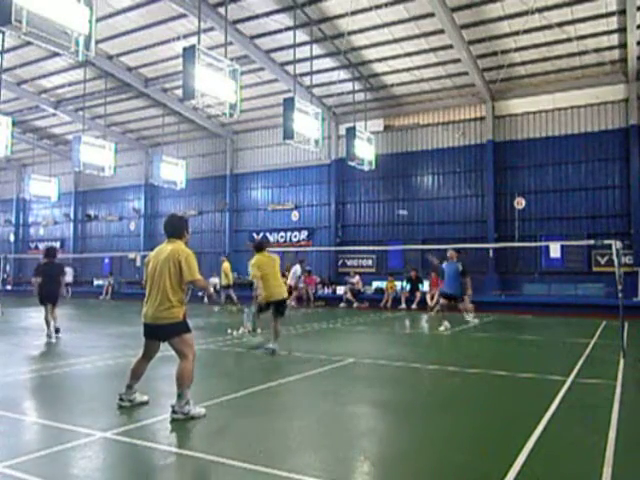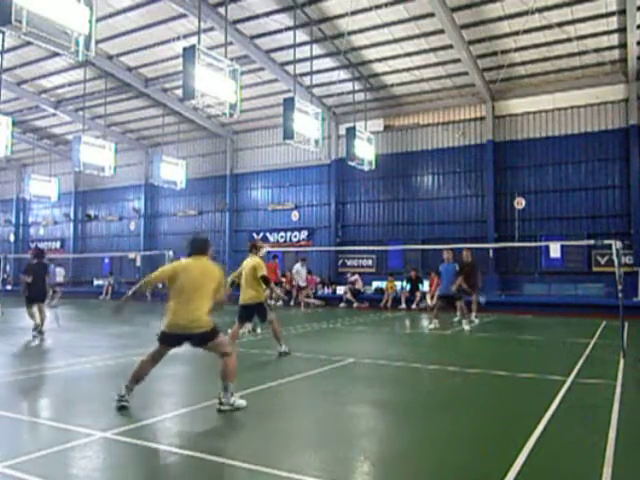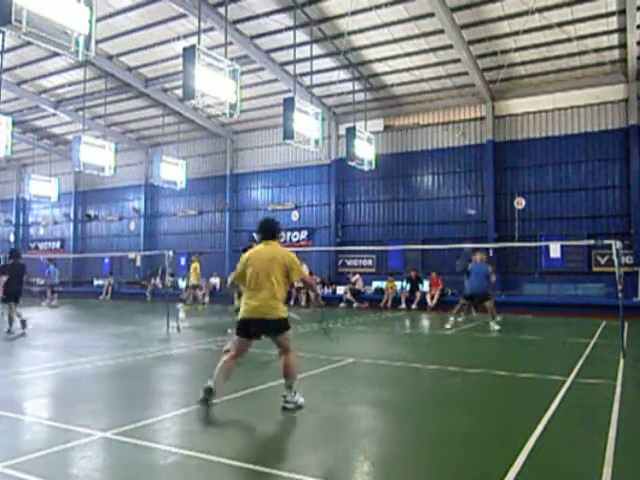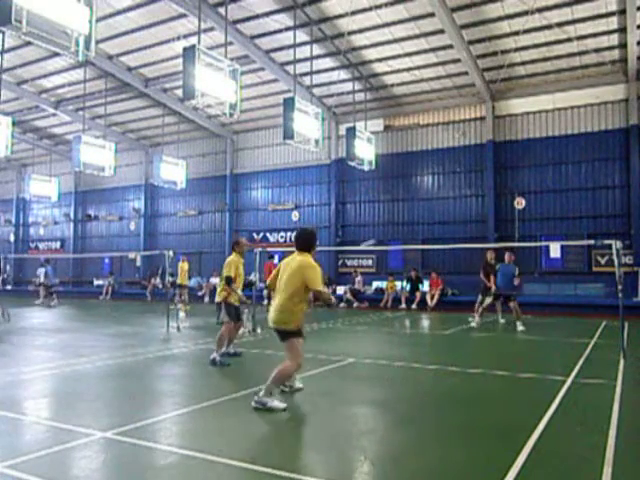
dt=0.5s
person 1, frame 1
left shoulder: (155, 252)
right shoulder: (183, 252)
right elbow: (197, 283)
right wrist: (209, 289)
left hip: (150, 315)
right hip: (172, 315)
left knee: (147, 355)
right knee: (188, 356)
left ankle: (128, 395)
right ankle: (182, 406)
person 1, frame 2
left shoulder: (178, 266)
right shoulder: (216, 271)
left elbow: (146, 282)
right elbow: (219, 301)
left wrist: (127, 297)
left hip: (174, 325)
right hip: (200, 325)
left knee: (153, 358)
right knee: (229, 353)
left ankle: (125, 395)
right ankle: (226, 398)
person 1, frame 3
left shoulder: (249, 255)
right shoulder: (285, 255)
left elbow: (234, 281)
right elbow: (306, 281)
left hip: (249, 312)
right hip: (274, 312)
left knee: (233, 354)
right knee: (287, 352)
left ankle: (213, 386)
right ankle: (290, 397)
person 1, frame 4
left shoulder: (286, 262)
right shoulder: (311, 266)
left elbow: (270, 284)
right elbow: (321, 294)
right wrist: (330, 300)
left hip: (278, 315)
right hip: (289, 319)
left knee: (294, 350)
right knee: (295, 360)
left ankle: (287, 383)
right ankle: (263, 397)
